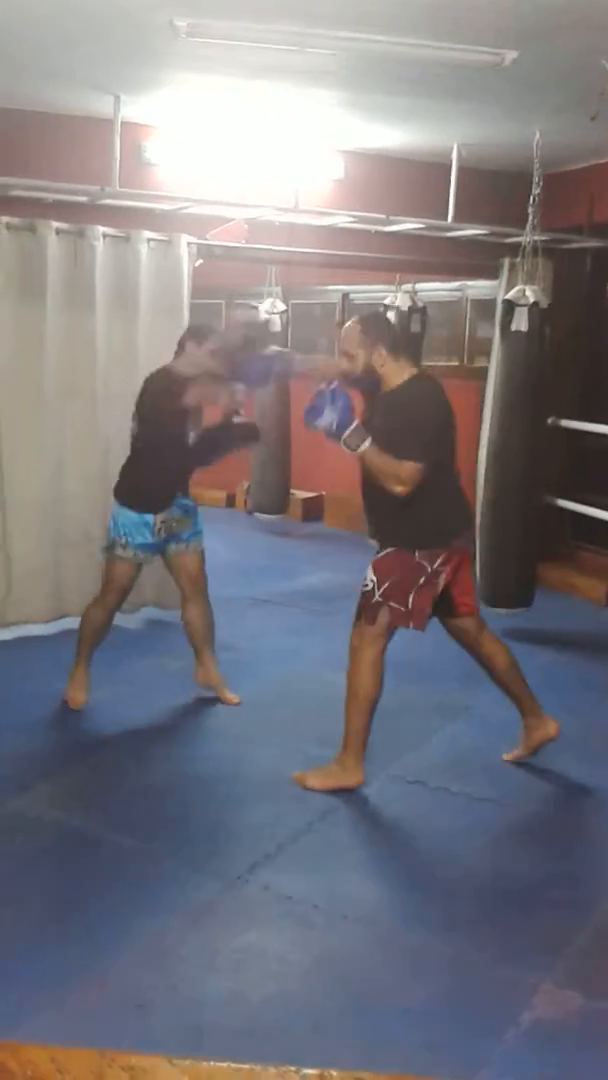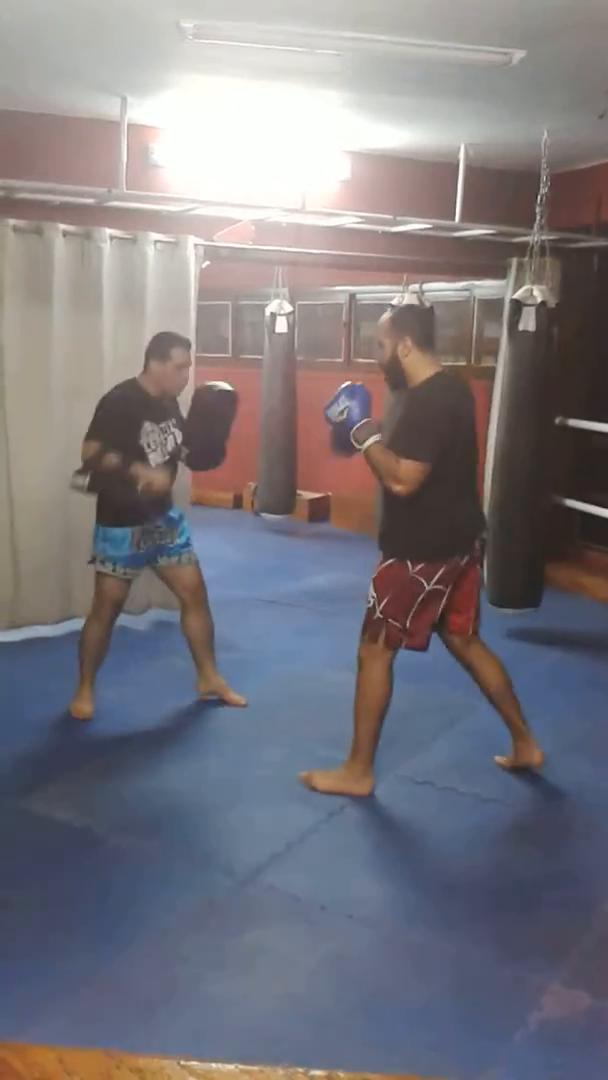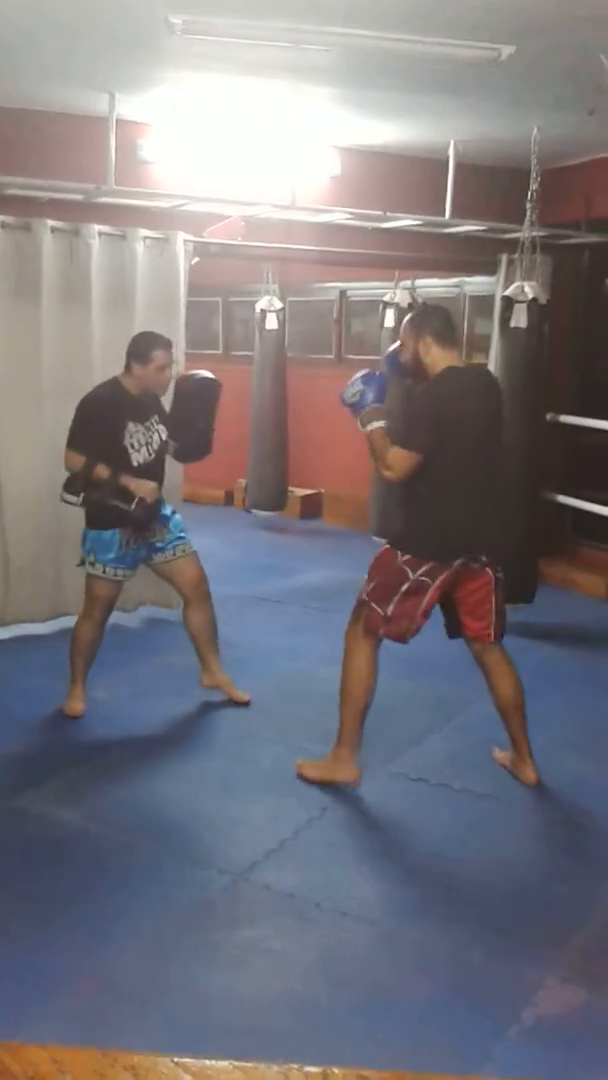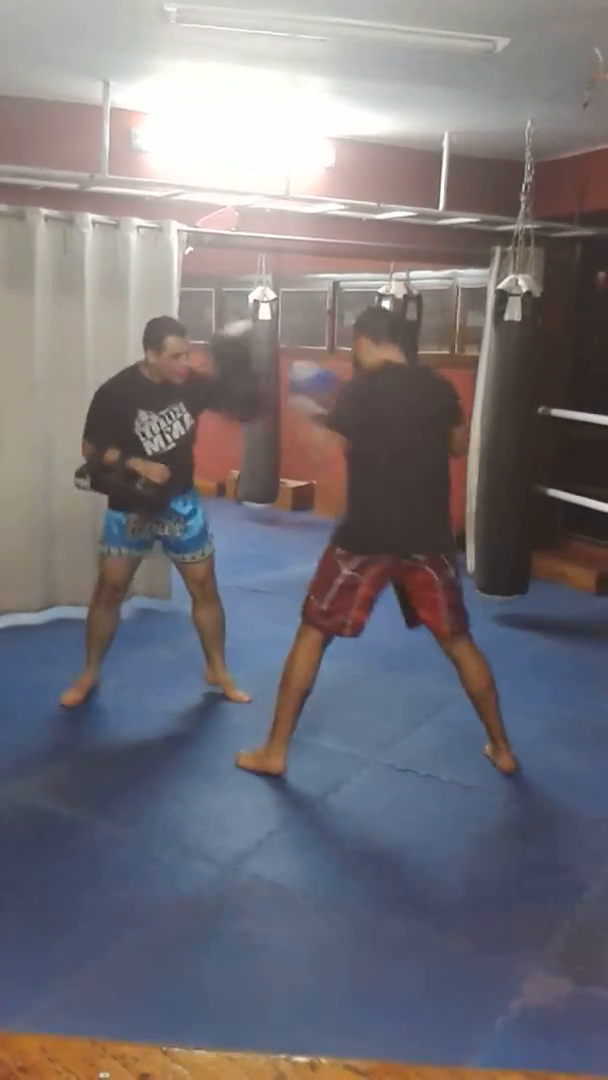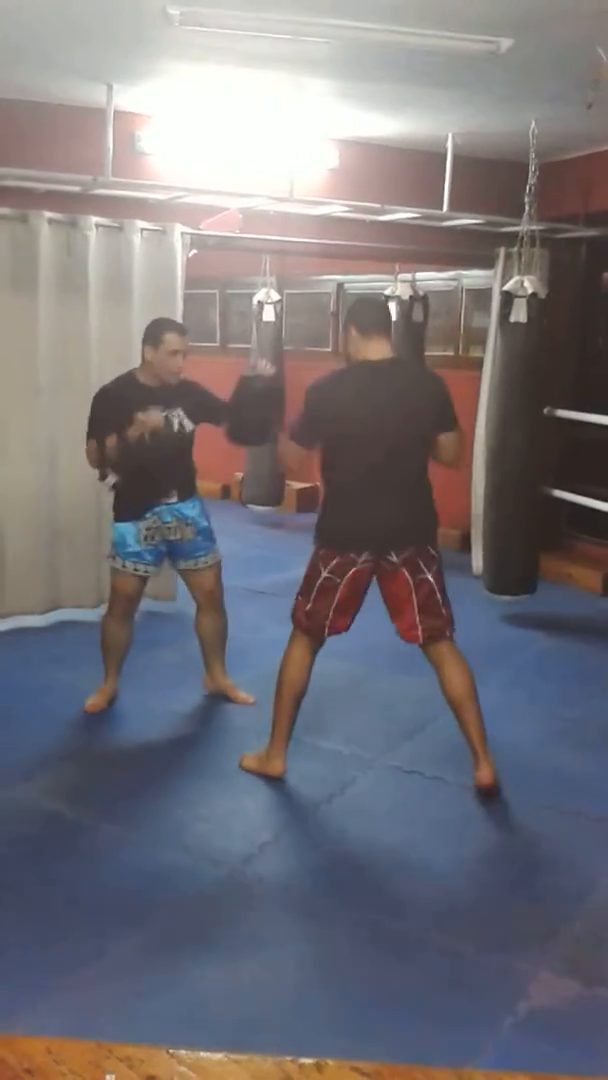
dt=0.3s
person 1, frame 1
left shoulder: (418, 402)
right shoulder: (387, 389)
left elbow: (401, 481)
left wrist: (351, 434)
left hip: (422, 540)
right hip: (441, 532)
left knee: (367, 639)
right knee: (470, 627)
left ankle: (348, 765)
right ankle: (537, 720)
person 1, frame 2
left shoulder: (431, 402)
right shoulder: (447, 388)
left elbow: (402, 480)
left wrist: (361, 429)
right wrist: (363, 428)
left hip: (425, 550)
right hip: (454, 541)
left knee: (374, 651)
right knee: (464, 642)
left ankle: (357, 772)
right ankle: (524, 743)
person 1, frame 3
left shoulder: (430, 397)
right shoulder: (484, 383)
left elbow: (394, 469)
left wrist: (369, 412)
left hip: (427, 543)
right hip: (479, 541)
left knee: (361, 635)
right knee: (488, 647)
left ankle: (342, 759)
right ankle: (523, 759)
person 1, frame 4
left shoulder: (370, 392)
right shoulder: (438, 387)
right elbow: (458, 445)
left hip: (367, 539)
right hip: (428, 536)
left knee: (312, 633)
right knee: (456, 640)
left ankle: (274, 751)
right ankle: (502, 748)
person 1, frame 5
left shoulder: (331, 388)
right shoulder: (430, 385)
left elbow: (294, 457)
right elbow: (449, 456)
left wrist: (316, 424)
left hip: (346, 538)
right hip: (410, 537)
left knee: (304, 637)
right knee: (442, 647)
left ankle: (275, 753)
right ankle: (482, 766)
person 2, frame 1
left shoulder: (190, 389)
right shoulder: (162, 383)
right elbow: (197, 396)
left wrist: (229, 427)
left hip: (178, 502)
right hip: (139, 506)
left knee: (196, 587)
right knee: (114, 592)
left ankle: (208, 672)
right ankle: (79, 673)
person 2, frame 2
left shoulder: (169, 404)
right shoulder: (120, 401)
right elbow: (91, 453)
right wrist: (140, 472)
left hip: (164, 517)
right hip: (122, 521)
left knee: (195, 596)
right knee: (107, 608)
left ankle: (209, 677)
right ankle: (85, 690)
person 2, frame 3
left shoulder: (151, 400)
right shoulder: (99, 403)
right elbow: (74, 461)
right wrist: (127, 482)
left hip: (156, 514)
right hip: (112, 522)
left knee: (197, 590)
right knee: (97, 609)
left ankle: (213, 672)
right ankle: (77, 688)
person 2, frame 4
left shoulder: (189, 383)
right shoulder: (115, 393)
left elbow: (242, 406)
right elbow: (91, 449)
left wrist: (245, 387)
right wrist: (136, 464)
left hip: (181, 503)
right hip: (132, 509)
left knee: (206, 589)
right knee: (109, 592)
left ankle: (218, 671)
right ankle: (89, 674)
person 2, frame 5
left shoulder: (186, 391)
right shoulder: (112, 397)
left elbow: (233, 416)
right elbow: (96, 457)
right wrist: (135, 431)
left hip: (186, 509)
right hip: (137, 516)
left knee: (211, 595)
right knee: (123, 604)
left ankle: (216, 675)
right ankle: (109, 684)
